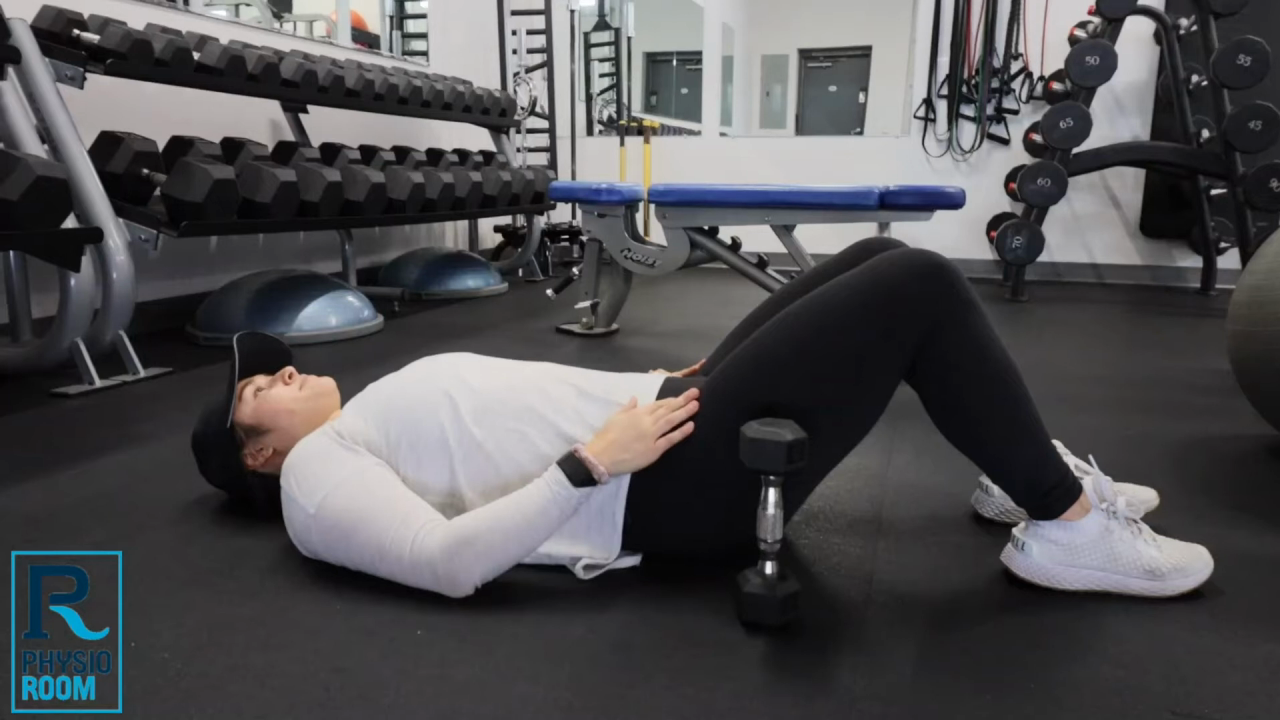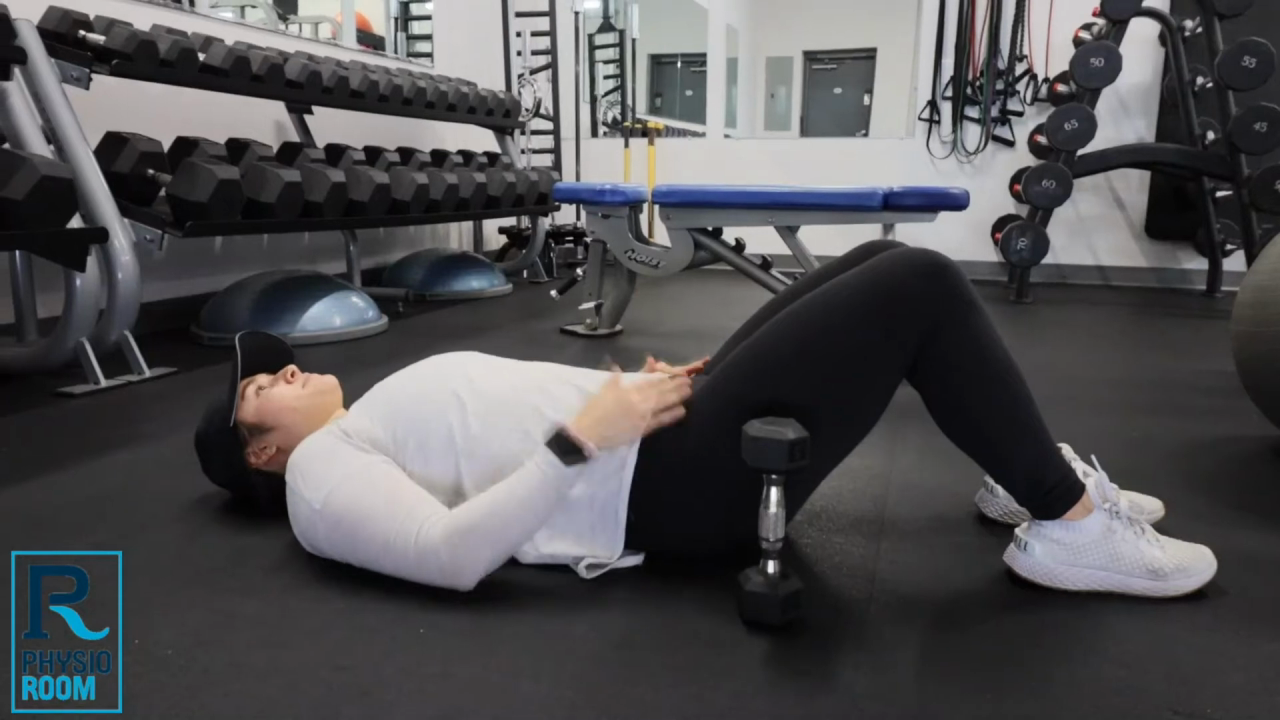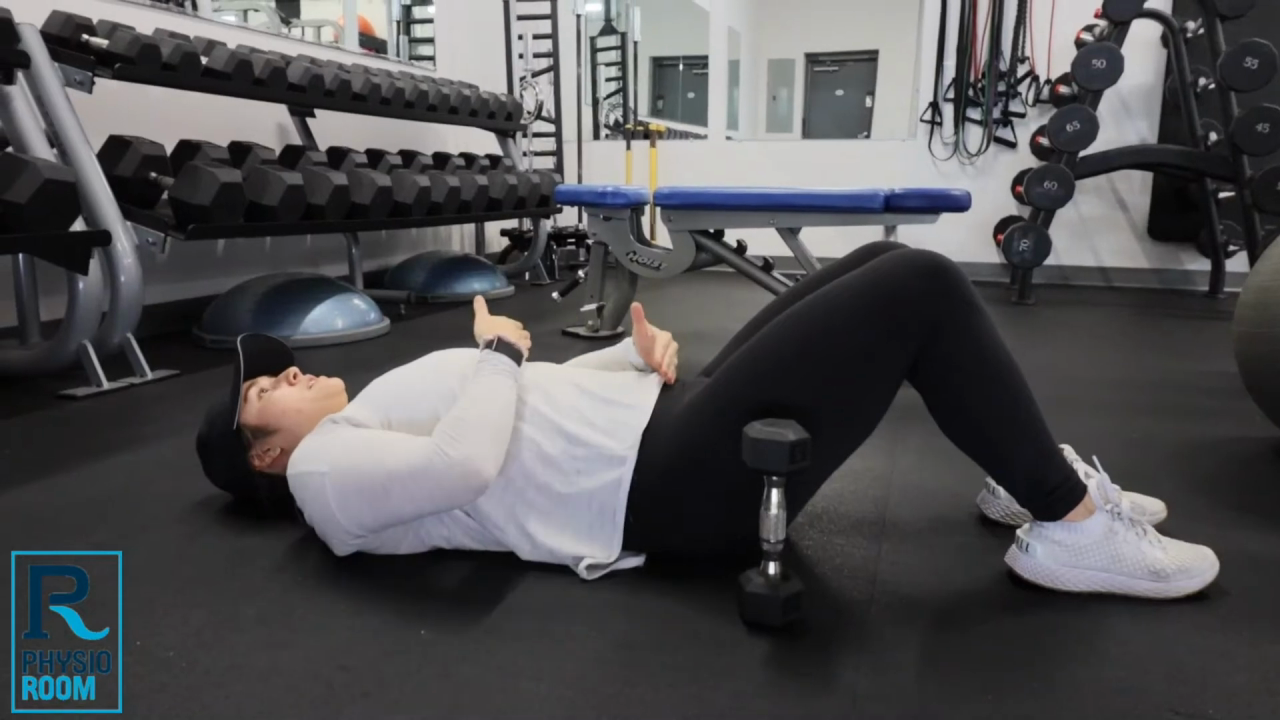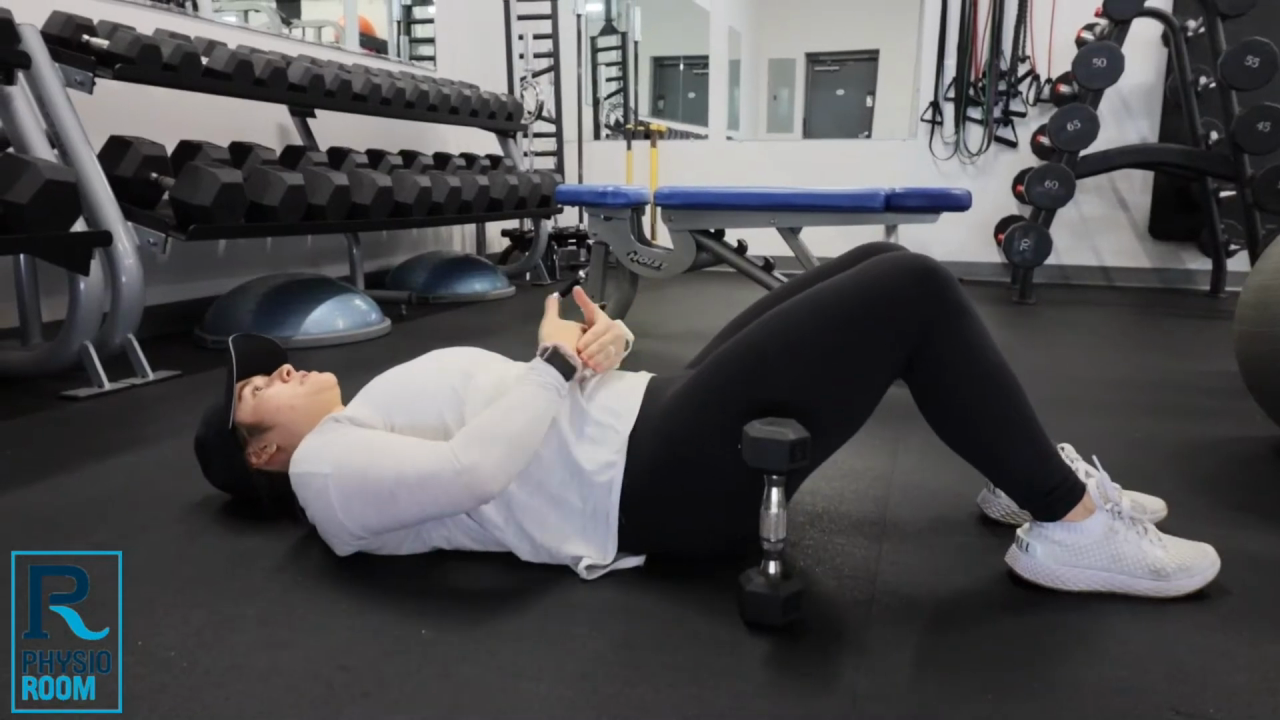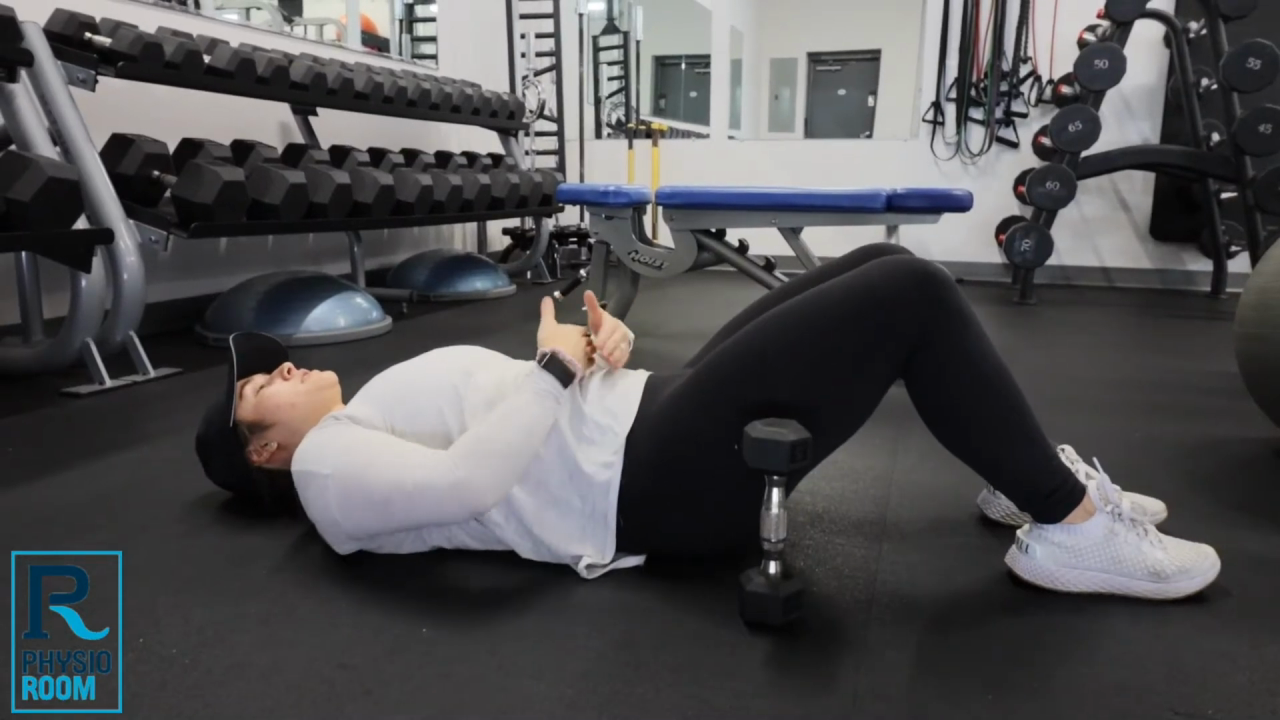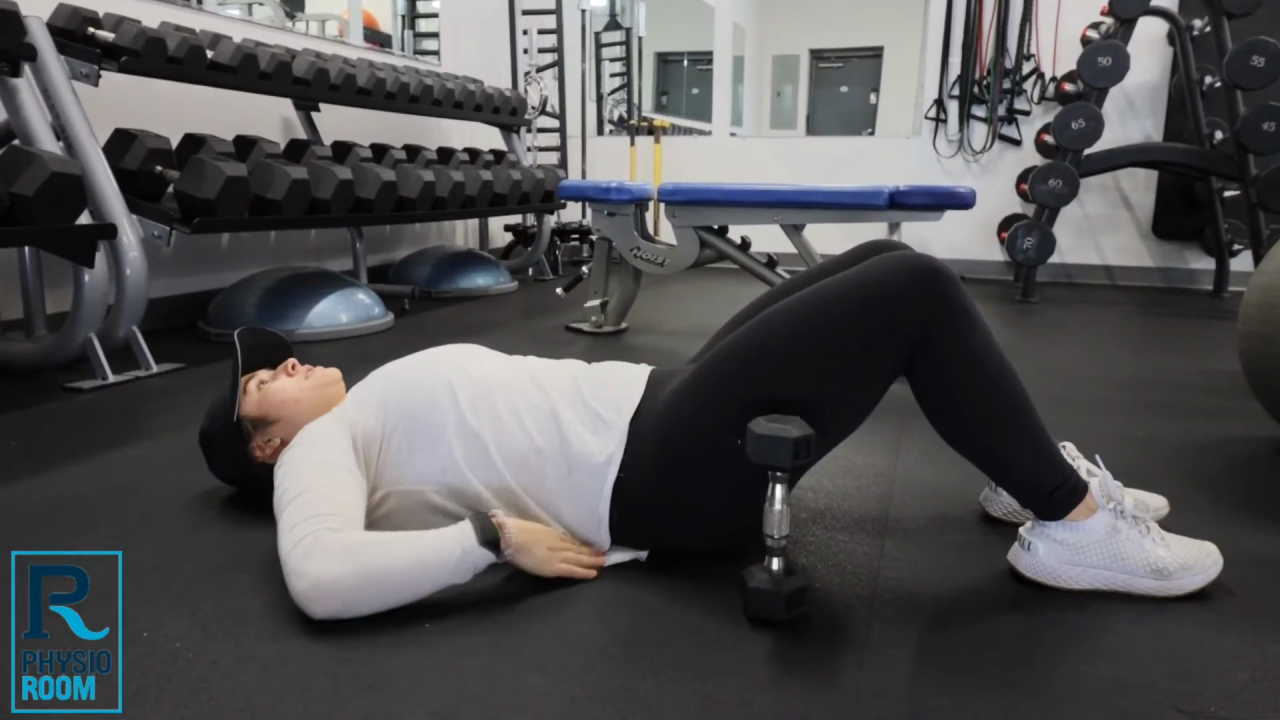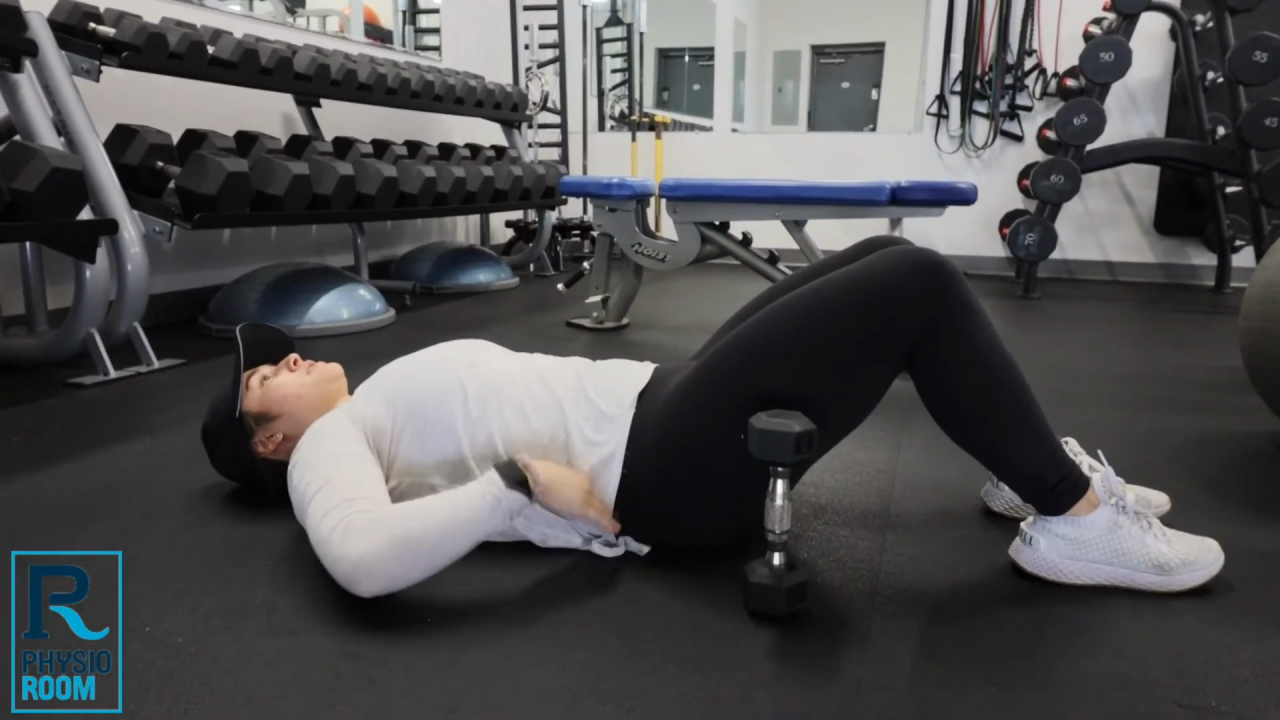
dt=0.5s
person 1, frame 1
left shoulder: (371, 425)
right shoulder: (318, 478)
right elbow: (449, 561)
left wrist: (654, 381)
right wrist: (590, 466)
left hip: (652, 426)
right hip: (675, 490)
left knee: (884, 261)
right knee: (918, 288)
left ankle: (1027, 474)
right ankle: (1065, 526)
person 1, frame 2
left shoulder: (376, 423)
right shoulder: (322, 477)
right elbow: (459, 553)
left wrist: (637, 386)
right wrist: (581, 439)
left hip: (658, 438)
right hip: (678, 488)
left knee: (890, 265)
right knee: (920, 285)
left ankle: (1031, 475)
right ankle: (1068, 525)
person 1, frame 3
left shoulder: (368, 419)
right shoulder: (328, 472)
right elbow: (467, 462)
left wrist: (639, 351)
right wrist: (497, 349)
left hip: (663, 423)
right hip: (676, 488)
left knee: (892, 266)
right knee: (923, 289)
left ankle: (1031, 477)
right ankle: (1069, 526)
person 1, frame 4
left shoulder: (367, 419)
right shoulder: (328, 469)
right elbow: (478, 469)
left wrist: (596, 344)
right wrist: (556, 361)
left hip: (653, 420)
right hip: (667, 484)
left knee: (890, 271)
right knee: (912, 292)
left ankle: (1029, 477)
right ankle: (1070, 524)
person 1, frame 5
left shoulder: (370, 418)
right shoulder: (329, 468)
right elbow: (473, 479)
left wrist: (600, 348)
right wrist: (554, 365)
left hip: (652, 417)
right hip: (659, 486)
left knee: (886, 268)
right knee: (911, 300)
left ankle: (1031, 477)
right ankle: (1069, 528)
person 1, frame 6
left shoulder: (375, 416)
right shoulder: (321, 451)
right elbow: (325, 582)
right wrist: (491, 536)
left hip: (654, 413)
right hip: (668, 476)
left knee: (889, 266)
right knee: (915, 289)
left ankle: (1032, 473)
right ankle: (1071, 524)
person 1, frame 7
left shoulder: (378, 412)
right shoulder: (330, 449)
right elbow: (365, 558)
right wrist: (519, 482)
left hip: (656, 403)
right hip: (670, 474)
left knee: (890, 260)
right knee: (918, 285)
left ankle: (1035, 470)
right ankle: (1075, 520)
